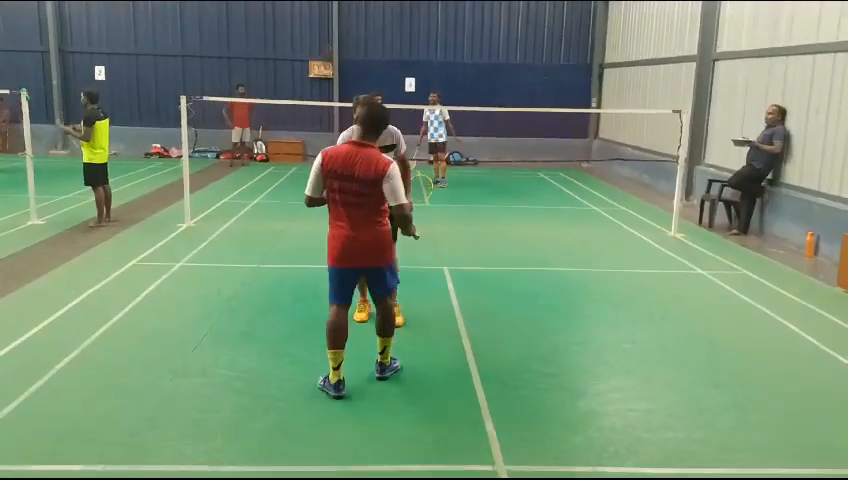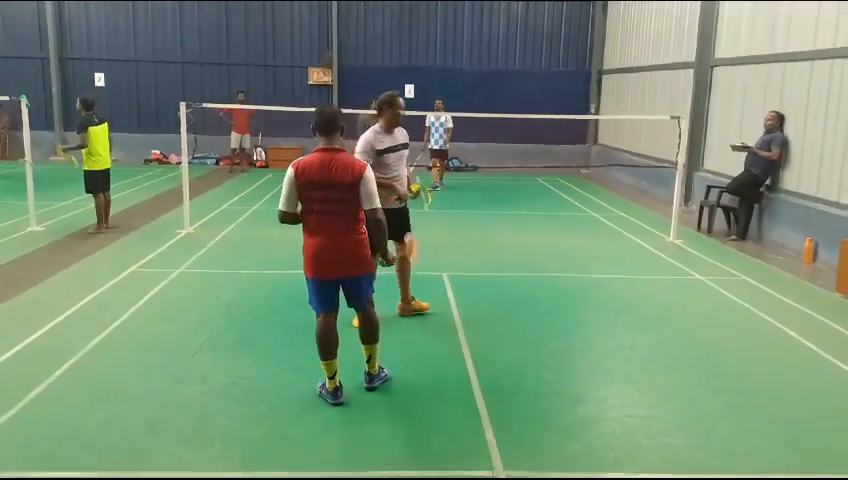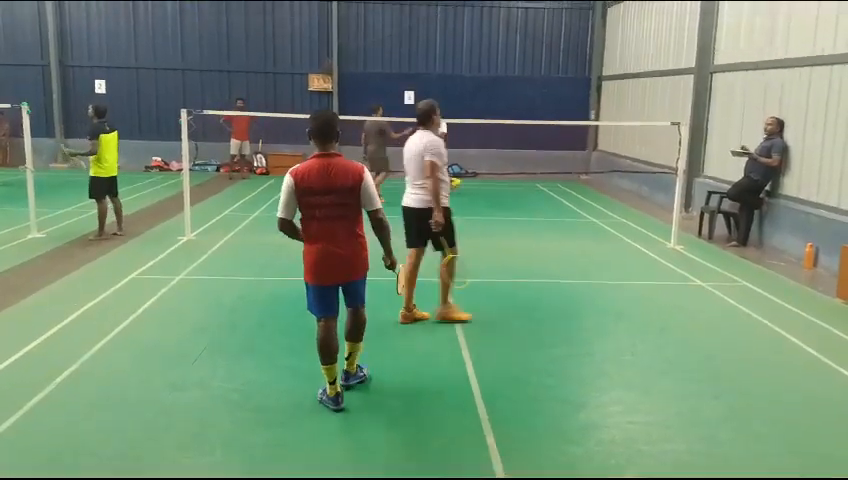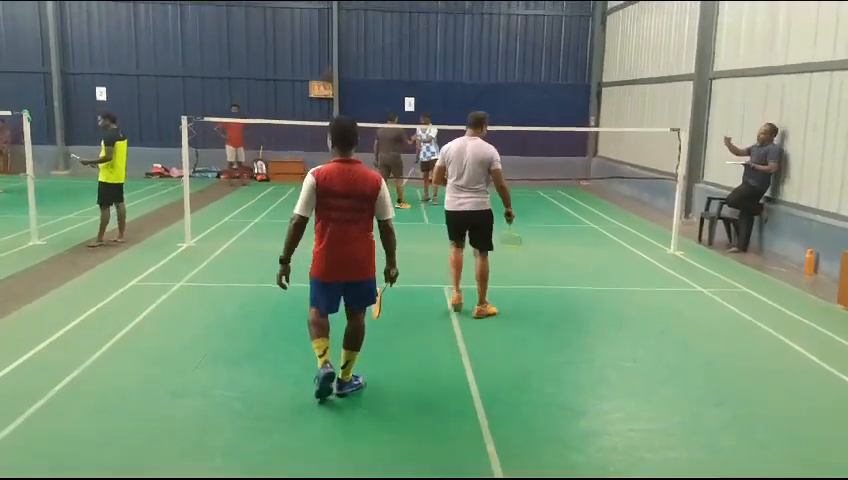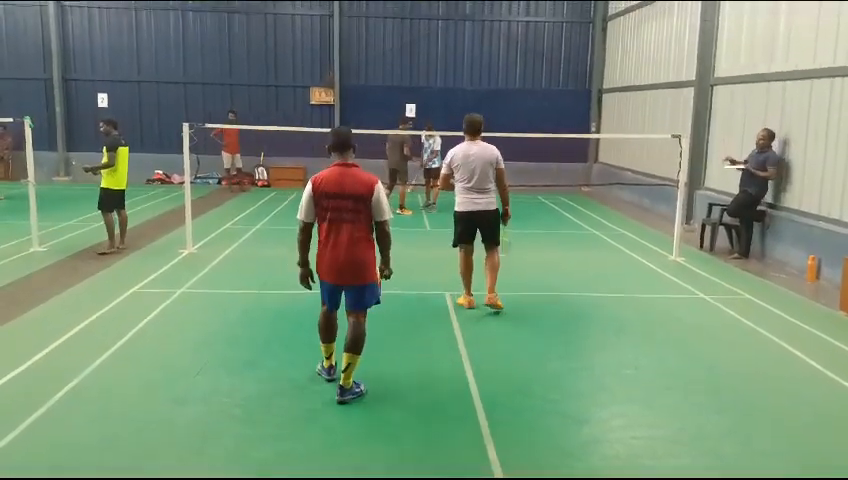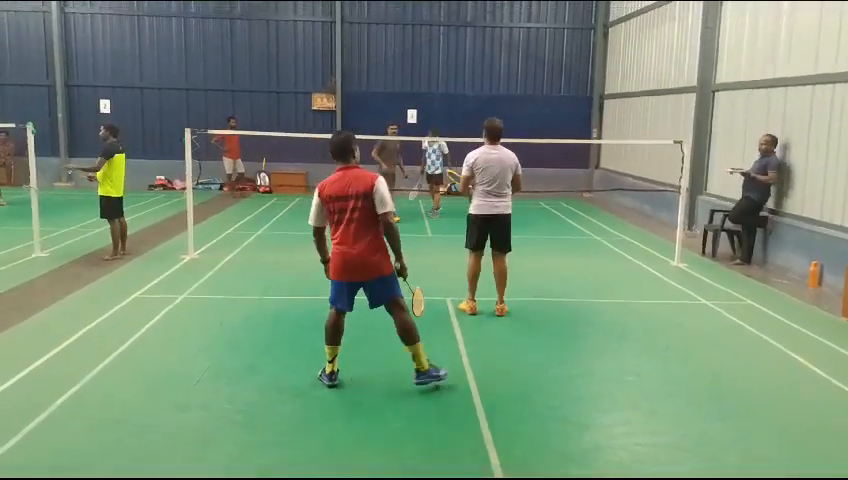
dt=0.5s
person 1, frame 1
left shoulder: (327, 156)
right shoulder: (385, 165)
left elbow: (310, 199)
right elbow: (401, 212)
right wrist: (408, 229)
left hip: (341, 245)
right hip: (377, 246)
left knee: (338, 307)
right knee: (384, 301)
left ankle: (335, 378)
right ankle: (384, 362)
person 1, frame 2
left shoulder: (298, 168)
right shoulder: (360, 168)
left elbow: (285, 215)
right elbow: (375, 218)
right wrist: (383, 250)
left hip: (318, 255)
right hip: (355, 254)
left knee: (326, 316)
right knee: (366, 309)
left ankle: (332, 385)
right ankle: (372, 372)
person 1, frame 3
left shoulder: (296, 175)
right shoulder: (358, 172)
left elbow: (283, 224)
right elbow: (378, 218)
right wrist: (388, 252)
left hip: (318, 260)
right hip: (354, 257)
left knee: (325, 321)
right knee: (357, 310)
left ankle: (333, 391)
right ankle: (350, 369)
person 1, frame 4
left shoulder: (317, 176)
right shoulder: (375, 180)
left elbow: (298, 222)
right elbow: (387, 227)
left wrist: (285, 261)
right wrist: (391, 263)
left hip: (326, 261)
right hip: (361, 262)
left knee: (318, 312)
right knee: (356, 316)
left ankle: (324, 363)
right ankle: (346, 377)
person 1, frame 5
left shoulder: (316, 182)
right shoulder: (372, 183)
left elbow: (304, 228)
right elbow: (383, 229)
left wrist: (303, 264)
right wrist: (385, 261)
left hip: (328, 262)
right hip: (361, 263)
left knee: (328, 310)
right knee: (357, 318)
left ankle: (328, 366)
right ankle: (346, 384)
person 1, frame 6
left shoulder: (323, 188)
right shoulder: (373, 180)
left elbow: (317, 231)
right elbow: (388, 222)
left wrist: (325, 260)
right wrist: (399, 257)
left hip: (341, 262)
right hip: (374, 261)
left knee: (337, 312)
right knee: (398, 309)
left ankle: (330, 371)
right ankle: (423, 369)
person 2, frame 1
left shoulder: (392, 134)
right shoulder: (346, 139)
left elbow: (404, 164)
left wrist: (406, 195)
left ankle: (391, 304)
right ankle: (363, 302)
person 2, frame 2
left shoulder: (402, 133)
right shoulder: (369, 139)
left wrist: (408, 185)
right wrist: (394, 189)
left hip: (398, 205)
left knee: (404, 252)
left ankle: (407, 302)
person 2, frame 3
left shoulder: (411, 141)
right shoulder: (433, 141)
right elbow: (432, 178)
left wrist: (445, 181)
right wrist: (437, 211)
left hip: (410, 204)
right hip: (429, 207)
left knee: (414, 255)
right knee: (449, 255)
left ankle: (408, 309)
right ankle: (445, 307)
person 2, frame 4
left shoulder: (448, 147)
right shoulder: (489, 150)
left elbow: (437, 178)
right elbow: (500, 184)
right wrist: (508, 208)
left hip: (453, 207)
right hip: (480, 209)
left knee: (456, 247)
right knee: (481, 255)
left ankle: (456, 293)
right ankle: (481, 305)
person 2, frame 5
left shoulder: (453, 153)
right shoulder: (493, 151)
left elbow: (443, 184)
right elbow: (502, 184)
right wrist: (506, 207)
left hip: (463, 209)
right hip: (488, 208)
left knee: (465, 252)
right knee: (492, 251)
left ankle: (468, 296)
right ankle: (491, 294)
person 2, frame 6
left shoulder: (473, 156)
right shoulder: (511, 157)
left elbow: (463, 188)
right elbow: (517, 187)
left hip: (479, 212)
right hip: (503, 213)
left knee: (475, 256)
right knee: (500, 258)
left ankle: (471, 301)
right ankle: (500, 304)
person 3, frame 1
left shoulder: (89, 115)
right shoulder: (102, 113)
left elbow: (86, 138)
left wrist: (71, 132)
right wrist: (82, 128)
left hip: (92, 158)
right hip: (102, 155)
left knee: (97, 187)
right knee: (105, 185)
left ankle: (100, 219)
right ankle: (108, 215)
person 3, frame 2
left shoulder: (83, 122)
right shoulder: (102, 119)
left elbow: (83, 144)
left wrist: (68, 148)
left hip: (93, 165)
right hip: (105, 162)
left knee: (97, 194)
right knee: (105, 192)
left ankle: (100, 226)
right ankle: (106, 222)
person 3, frame 3
left shoulder: (94, 129)
right shoulder: (112, 127)
left elbow: (94, 151)
left wrist: (76, 153)
left hip: (99, 171)
right hip: (112, 169)
left knee: (101, 200)
right knee: (114, 198)
left ankle: (101, 233)
right ankle: (120, 228)
person 3, frame 4
left shoulder: (108, 135)
right shoulder: (121, 134)
left elbow: (108, 157)
left wrist: (90, 161)
right wrist: (98, 163)
left hip: (108, 177)
right hip: (119, 176)
left knee: (104, 206)
right knee: (119, 204)
left ankle: (100, 238)
right ankle: (121, 235)
person 3, frame 5
left shoulder: (111, 141)
right shoulder: (122, 141)
left elbow: (111, 163)
left wrist: (92, 168)
right wrist: (100, 170)
left hip: (110, 183)
right hip: (120, 183)
left knee: (106, 212)
right knee: (121, 210)
left ankle: (111, 244)
right ankle: (122, 242)
person 3, frame 6
left shoulder: (108, 147)
right shoulder: (119, 147)
left elbow: (97, 167)
left wrist: (76, 167)
right wrist: (97, 176)
left hip: (109, 191)
right hip: (118, 189)
left knee: (112, 220)
right knee: (120, 218)
left ankle: (115, 252)
right ankle: (123, 248)
person 4, frame 1
left shoulder: (779, 130)
right shoulder: (768, 128)
left elbow: (777, 149)
left wrist: (757, 145)
right wrist: (751, 143)
left hip: (759, 167)
right hip: (754, 165)
left knee: (733, 181)
right knee: (747, 197)
left ankle: (758, 190)
right ankle: (742, 228)
person 4, frame 2
left shoulder: (778, 136)
right shoulder: (766, 135)
left elbow: (774, 155)
left wrist: (755, 151)
right wrist: (750, 149)
left hip: (757, 173)
right hip: (752, 172)
left knee: (731, 187)
right knee: (745, 203)
left ankle: (757, 196)
right ankle: (740, 234)
person 4, frame 3
left shoulder: (778, 143)
right shoulder: (766, 141)
left elbow: (775, 162)
left wrist: (756, 157)
right wrist: (749, 153)
left hip: (757, 178)
right hip: (752, 177)
left knee: (732, 193)
right knee: (746, 208)
left ankle: (758, 202)
right ankle: (741, 240)
person 4, frame 4
left shoulder: (773, 149)
right shoulder: (756, 146)
left elbow: (772, 168)
right elbow: (739, 152)
left wrist: (753, 165)
right wrist: (728, 144)
left hip: (757, 184)
right hip: (750, 183)
left knee: (731, 200)
right knee: (745, 214)
left ankle: (759, 208)
right ankle: (741, 245)
person 4, frame 5
left shoulder: (771, 156)
right shoulder: (754, 153)
left elbow: (772, 175)
right elbow: (743, 166)
left wrist: (752, 171)
right wrist: (733, 161)
left hip: (754, 191)
right hip: (746, 190)
left knee: (732, 210)
right knee: (745, 221)
left ankle: (761, 215)
right ankle: (743, 252)
person 4, frame 6
left shoulder: (773, 160)
right shoulder: (761, 158)
left elbow: (772, 179)
left wrist: (752, 175)
right wrist: (743, 172)
left hip: (756, 197)
right hip: (750, 196)
left knee: (733, 216)
right knee: (748, 227)
left ankle: (763, 221)
right ankle: (745, 258)
